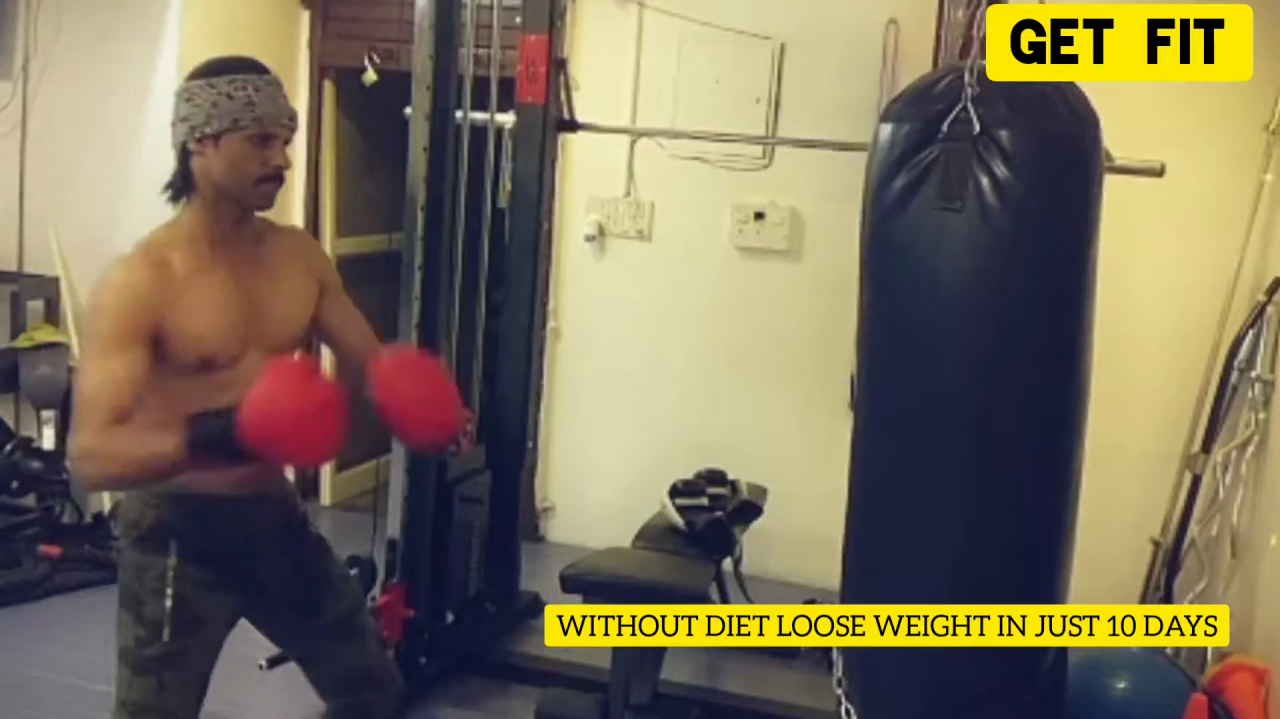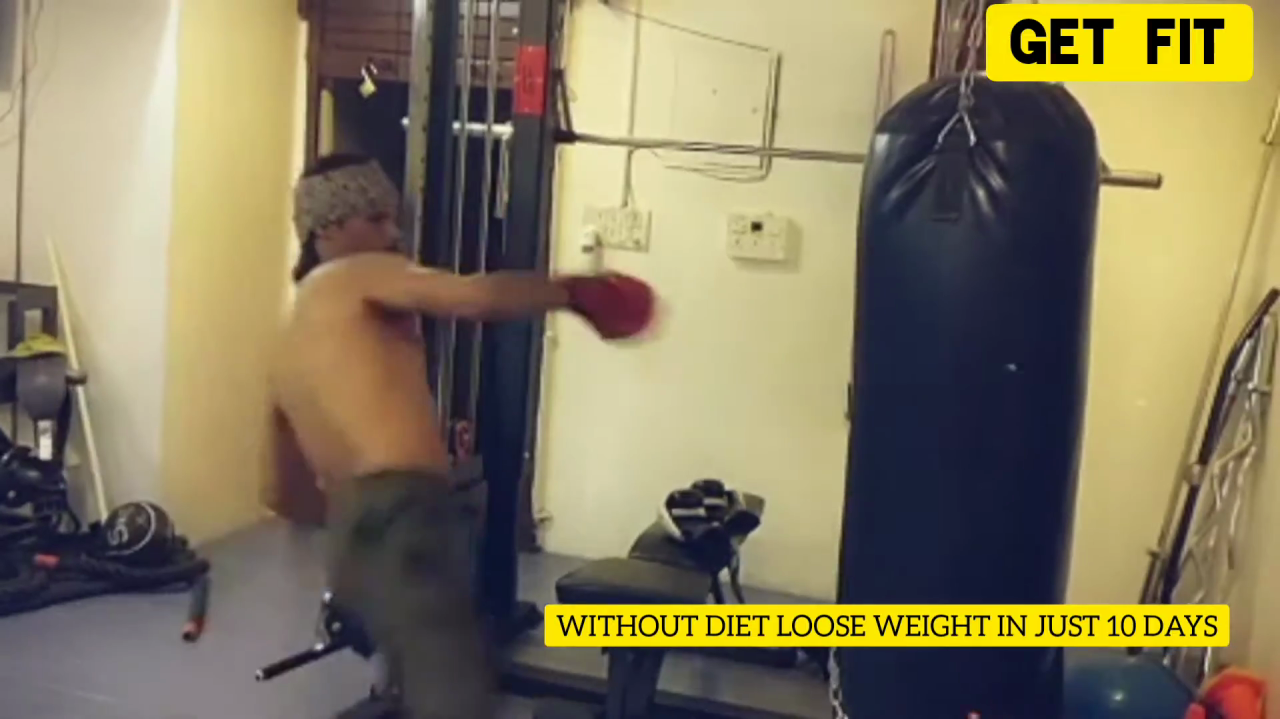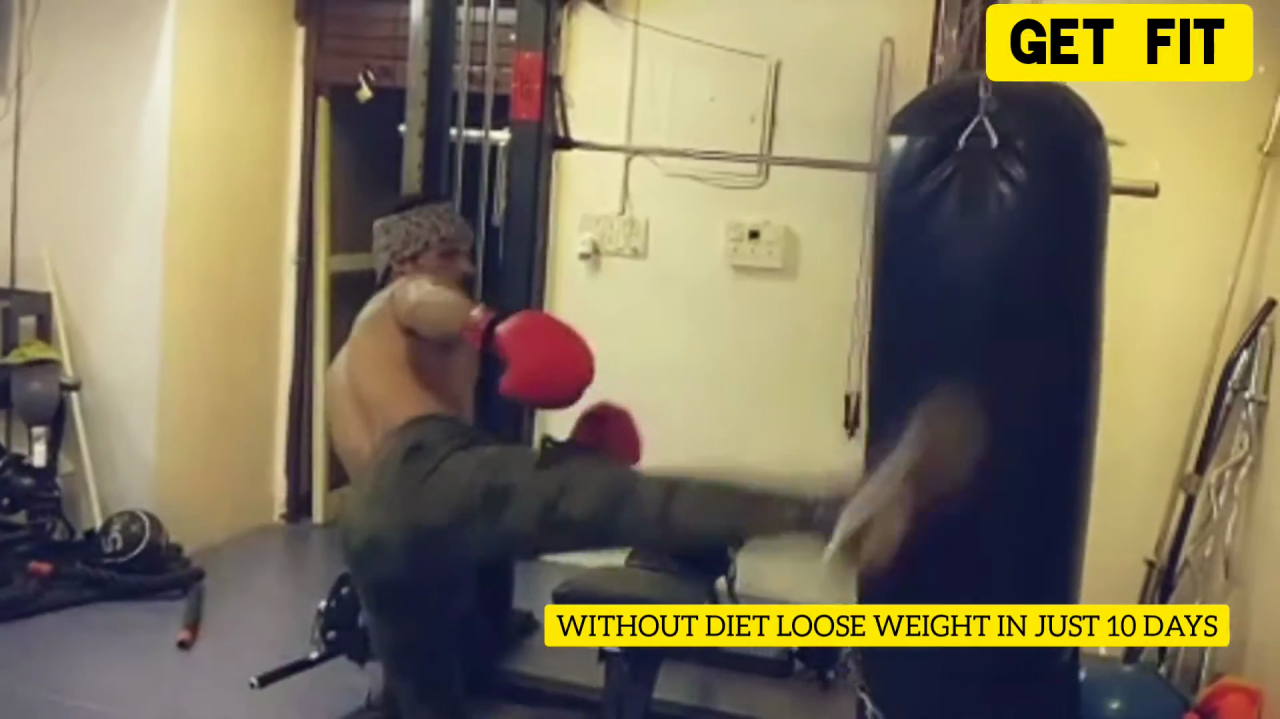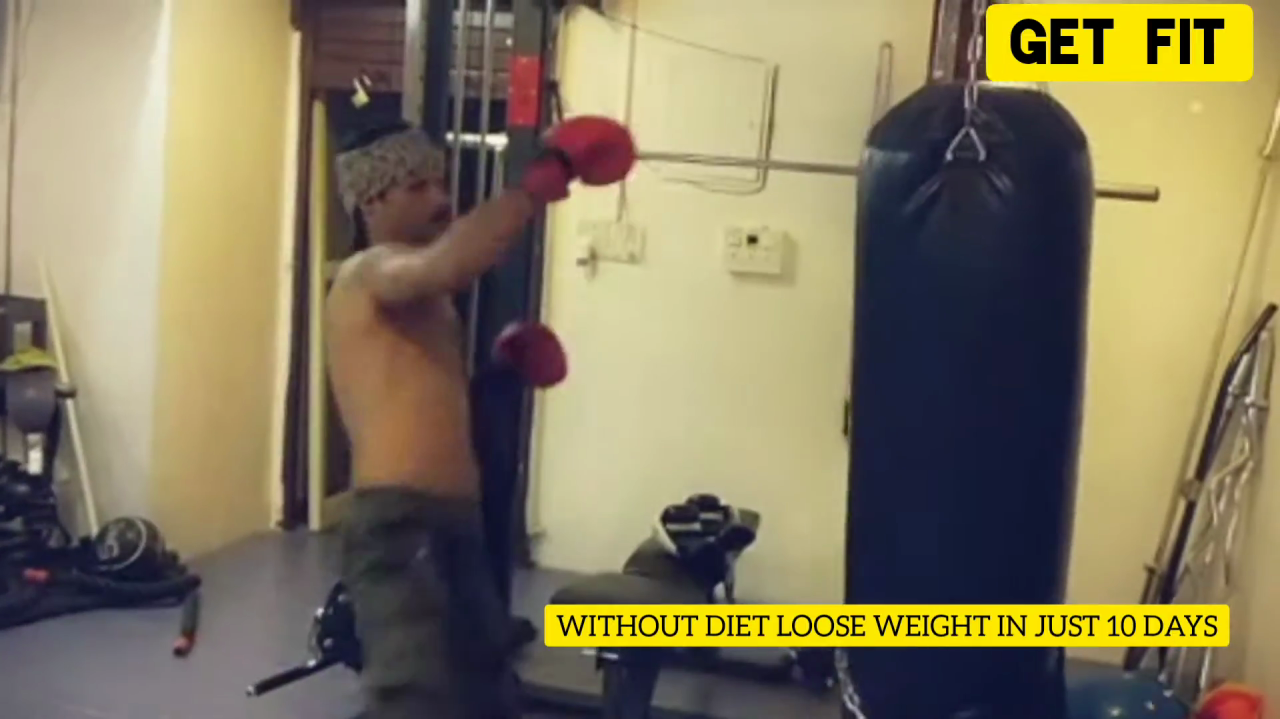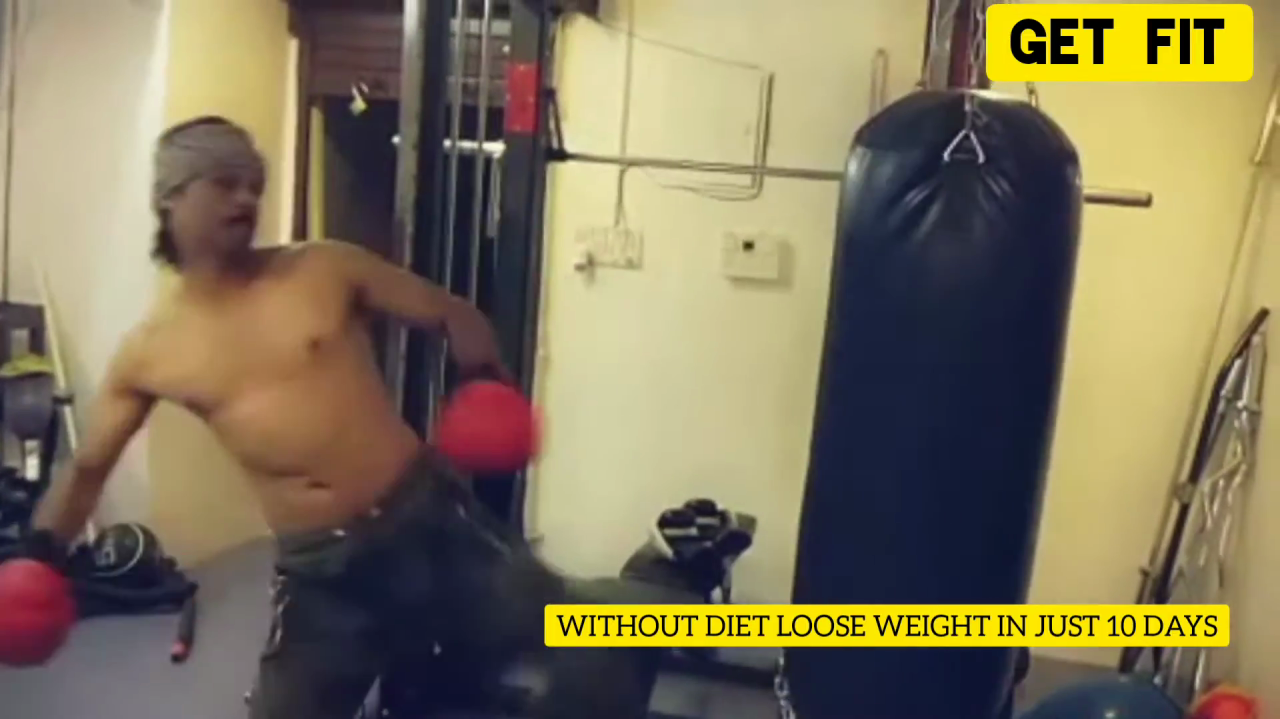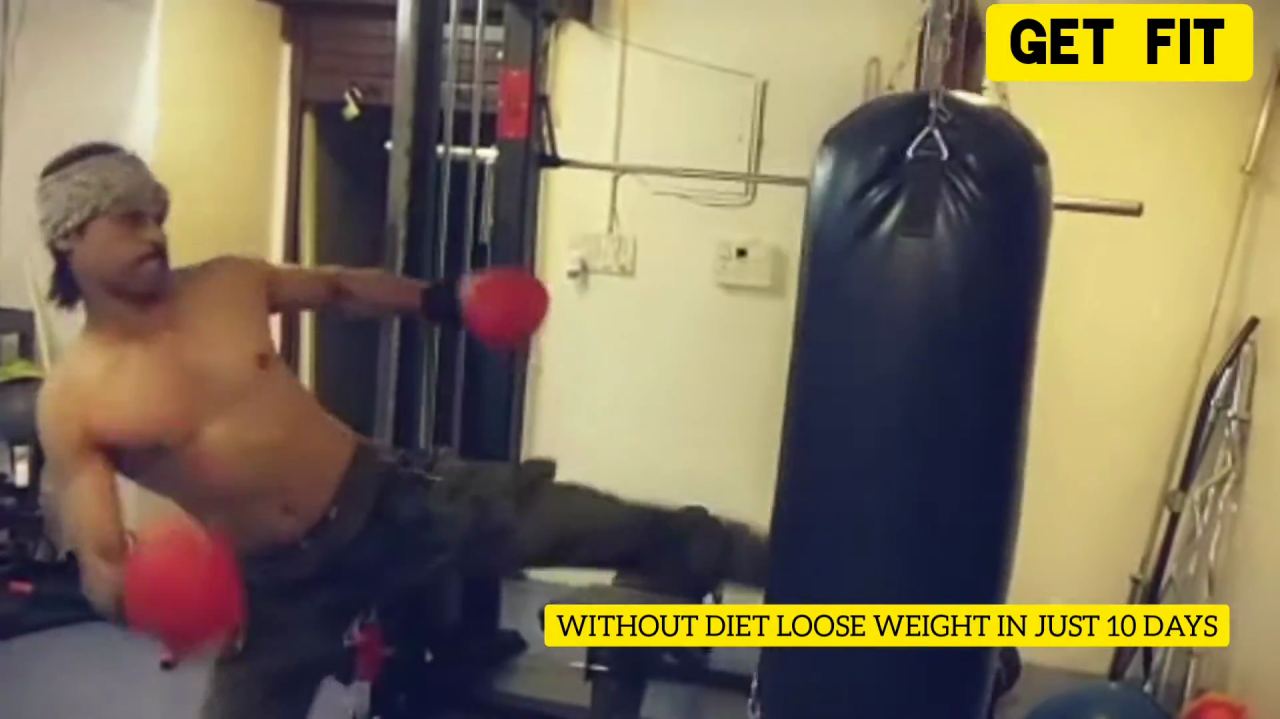
dt=0.3s
person 1, frame 1
left shoulder: (299, 255)
right shoulder: (140, 280)
left elbow: (372, 358)
right elbow: (94, 456)
left wrist: (419, 391)
right wrist: (219, 433)
left hip: (274, 519)
right hip: (180, 537)
person 1, frame 2
left shoulder: (289, 345)
right shoulder: (359, 277)
left elbow: (289, 498)
right elbow: (475, 296)
right wrist: (580, 290)
left hip: (363, 538)
right hip: (401, 528)
person 1, frame 3
left shoulder: (349, 364)
right shoulder: (407, 297)
right elbow: (436, 311)
right wrist: (491, 330)
left hip: (373, 526)
right hip: (426, 473)
right knee: (642, 500)
right ankle: (852, 509)
person 1, frame 4
left shoulder: (406, 297)
right shoulder: (369, 275)
right elbow: (451, 261)
left wrist: (505, 356)
right wrist: (544, 175)
left hip: (440, 535)
right hip: (400, 540)
person 1, frame 5
left shoulder: (323, 267)
right shoulder: (148, 353)
left elbow: (451, 313)
right elbow: (86, 468)
left wrist: (486, 378)
right wrist: (42, 549)
left hip: (427, 513)
right hip: (322, 572)
left knee: (607, 655)
person 1, frame 6
left shoulder: (229, 283)
right shoulder: (75, 400)
left elbow: (334, 286)
right elbow: (104, 567)
left wrist: (439, 301)
right wrist: (134, 588)
left hip: (380, 503)
right hip: (280, 577)
left knee: (585, 526)
left ankle: (778, 568)
